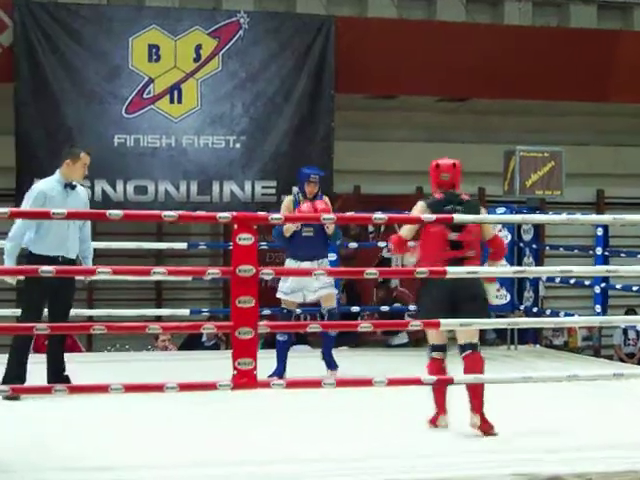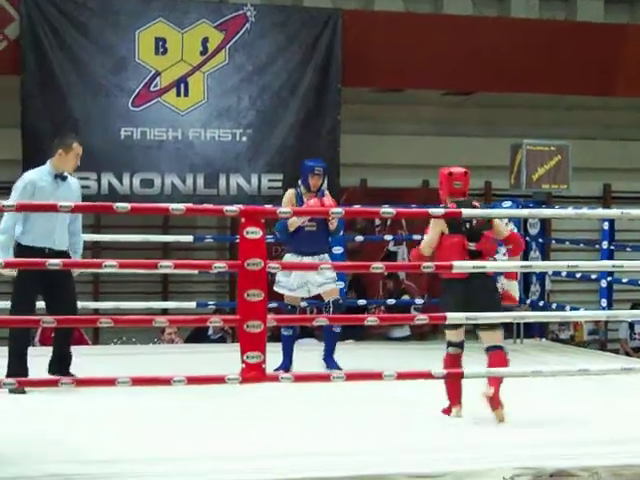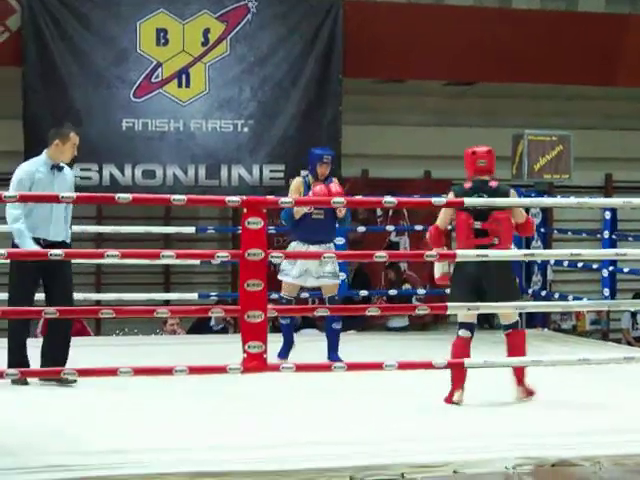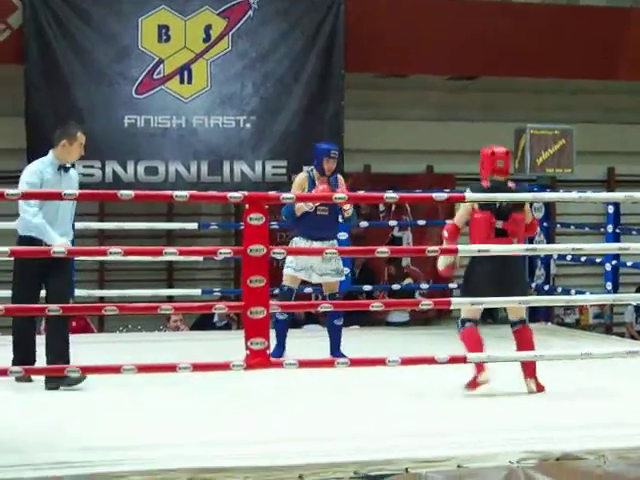
dt=0.2s
person 1, frame 1
left shoulder: (82, 195)
right shoulder: (41, 189)
left elbow: (84, 233)
left wrist: (87, 262)
left hip: (67, 265)
right hip: (40, 263)
left knee: (60, 323)
right knee: (29, 322)
left ankle: (57, 377)
person 1, frame 2
left shoulder: (74, 186)
right shoulder: (31, 180)
left elbow: (76, 225)
left wrist: (77, 255)
left hip: (60, 257)
right hip: (30, 255)
left knee: (67, 312)
right knee: (22, 316)
left ankle: (60, 369)
person 1, frame 3
left shoulder: (68, 175)
right shoulder: (27, 171)
right elbow: (14, 212)
left wrist: (65, 242)
right wrist: (28, 245)
left hip: (57, 248)
right hip: (28, 249)
left knee: (63, 307)
right knee: (21, 308)
left ankle: (53, 367)
right ankle: (18, 368)
person 1, frame 4
left shoulder: (72, 176)
right shoulder: (35, 171)
right elbow: (29, 212)
right wrist: (53, 240)
left hip: (61, 251)
right hip: (32, 247)
left knee: (59, 308)
right knee: (25, 308)
left ankle: (56, 372)
right ankle: (22, 366)
person 2, frame 1
left shoulder: (425, 206)
right shoulder: (473, 207)
left elbow: (399, 241)
right elbow: (497, 246)
left wrist: (410, 254)
left hip: (436, 283)
right hip: (469, 282)
left knee: (437, 349)
right knee: (470, 349)
left ankle: (440, 413)
right ankle: (477, 415)
person 2, frame 2
left shoulder: (442, 216)
left elbow: (421, 256)
right elbow: (515, 242)
right wrist: (510, 278)
left hip: (454, 287)
right hip: (484, 286)
left knee: (453, 346)
right knee: (496, 350)
left ankle: (455, 404)
right ankle: (492, 388)
person 2, frame 3
left shoulder: (458, 194)
right shoulder: (506, 194)
left elbow: (436, 233)
right elbow: (527, 229)
left wrist: (440, 262)
left hip: (468, 266)
right hip: (499, 265)
left knee: (464, 328)
right knee: (512, 326)
left ankle: (457, 389)
right ankle: (521, 385)
person 2, frame 4
left shoulder: (474, 193)
right shoulder: (519, 193)
left elbow: (453, 229)
right elbow: (530, 228)
left wrist: (446, 256)
left hip: (483, 262)
right hip: (512, 262)
left knee: (467, 322)
right knee: (520, 322)
left ankle: (480, 370)
right ankle: (531, 379)
person 3, frame 1
left shoulder: (324, 201)
right shoulder: (289, 201)
left elbow: (335, 238)
right elbow: (278, 236)
left wrist: (330, 226)
right wrist: (291, 226)
left hip: (320, 264)
right hip: (294, 265)
left knee: (331, 311)
right knee: (286, 315)
left ankle: (327, 353)
right ankle: (280, 367)
person 3, frame 2
left shoulder: (325, 195)
right shoulder: (291, 195)
left elbow: (335, 232)
right elbow: (280, 231)
left wrist: (333, 221)
right wrist: (297, 220)
left hip: (320, 259)
right hip: (295, 259)
left knee: (336, 305)
right knee: (290, 309)
left ankle: (329, 357)
right ankle: (286, 361)
person 3, frame 3
left shoulder: (333, 184)
right shoulder: (299, 183)
left elbow: (343, 221)
right elbow: (286, 218)
left wrist: (341, 209)
right wrist: (304, 206)
left hip: (325, 249)
right hip: (300, 248)
left knee: (332, 302)
right knee: (286, 299)
left ankle: (333, 353)
right ankle: (287, 343)
person 3, frame 4
left shoulder: (339, 181)
right shoulder: (303, 179)
left elbow: (349, 217)
right elbow: (288, 214)
left wrist: (348, 210)
right wrist: (306, 204)
left hip: (328, 245)
right hip: (303, 243)
left knee: (333, 298)
right knee: (286, 292)
left ankle: (335, 350)
right ankle: (279, 347)
